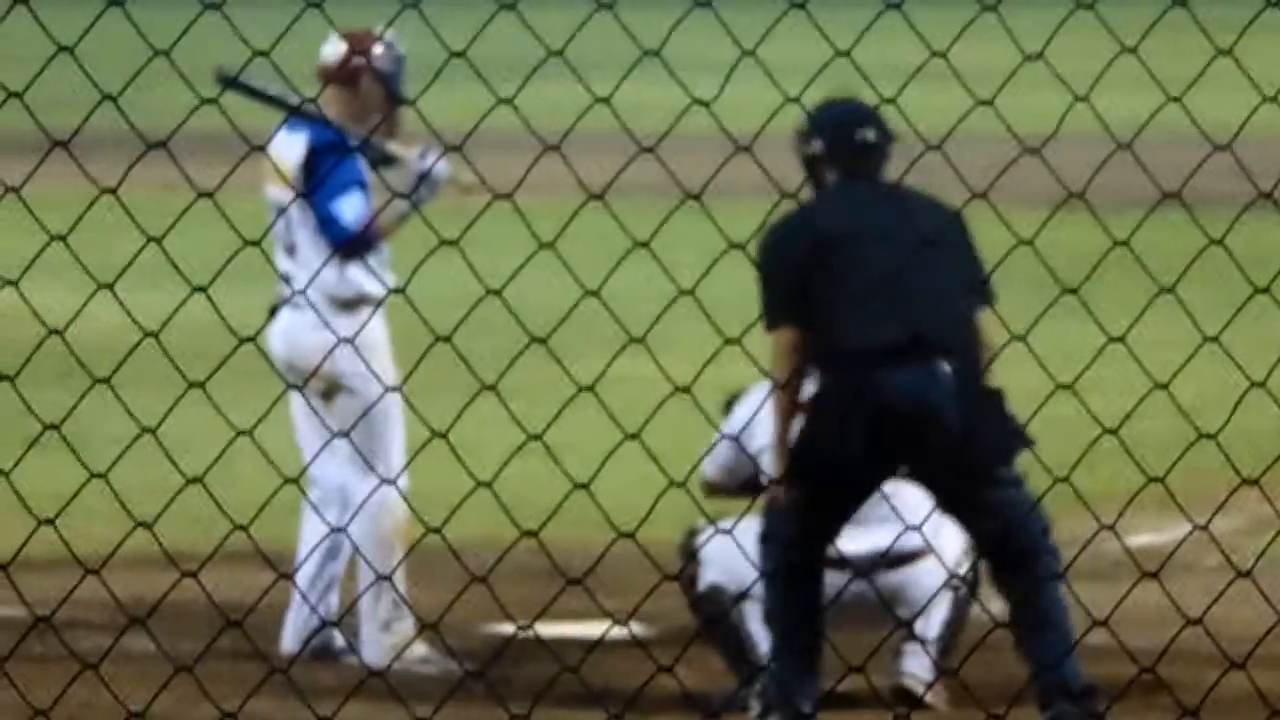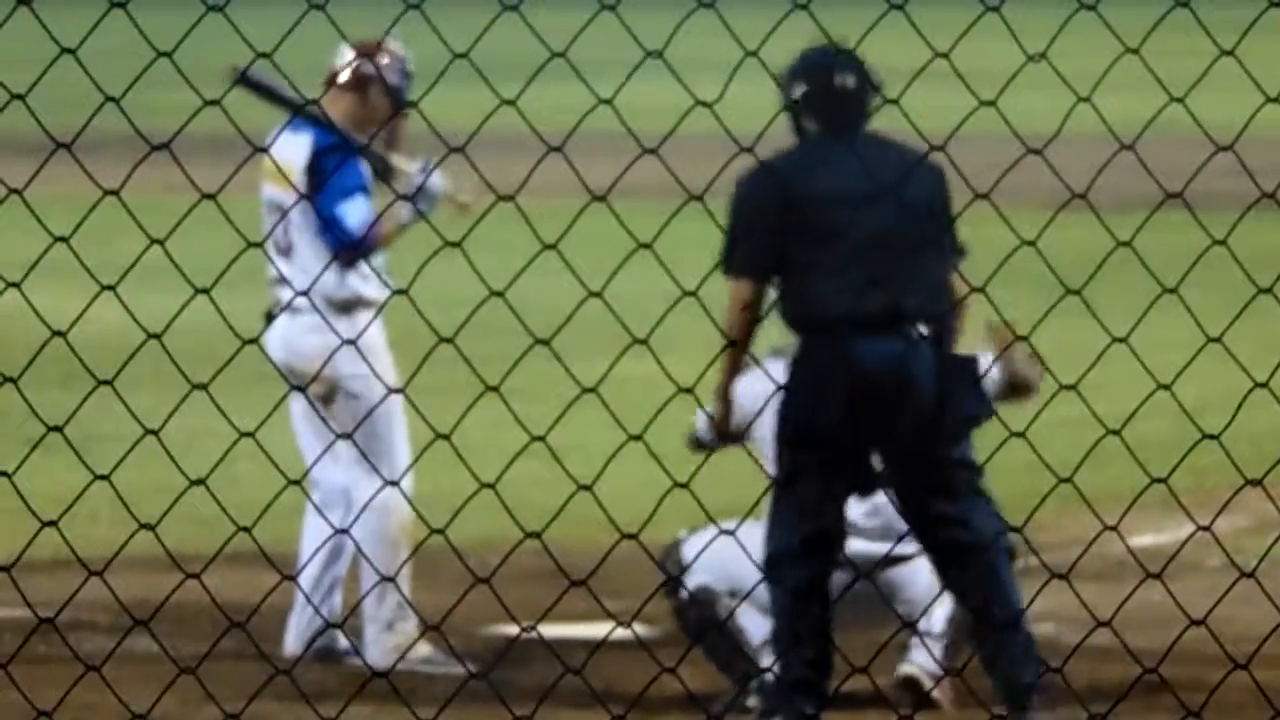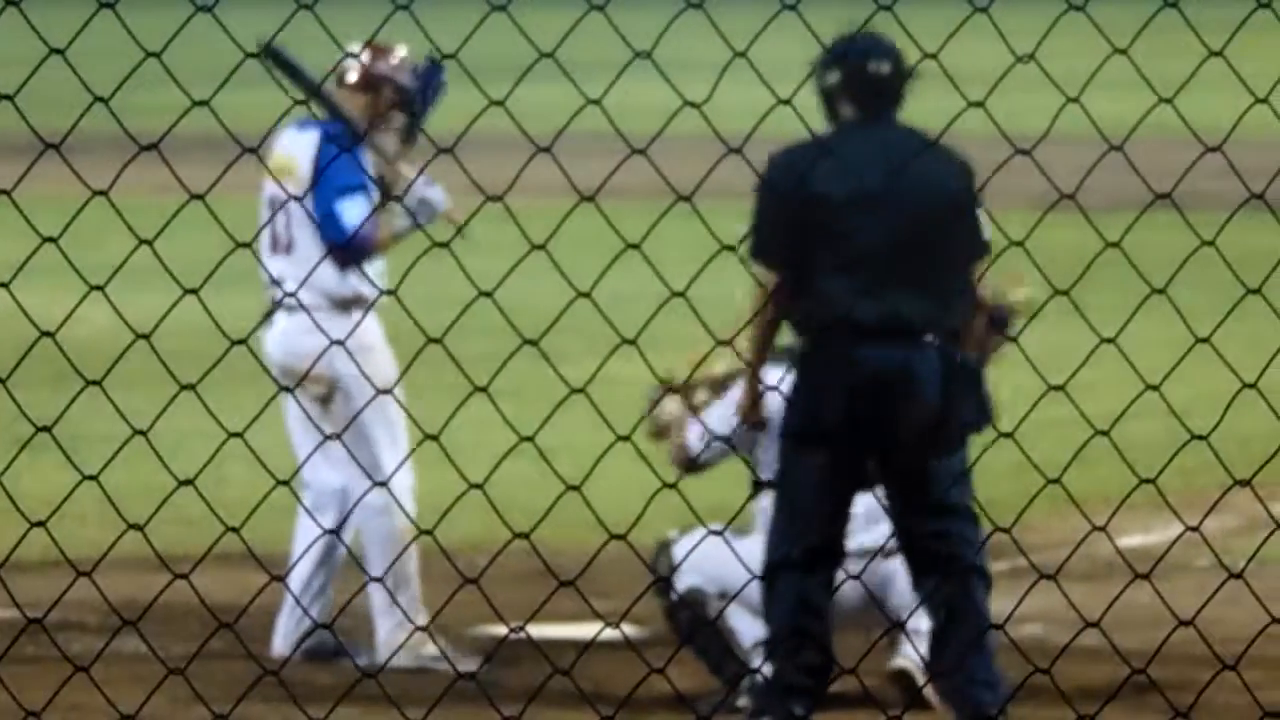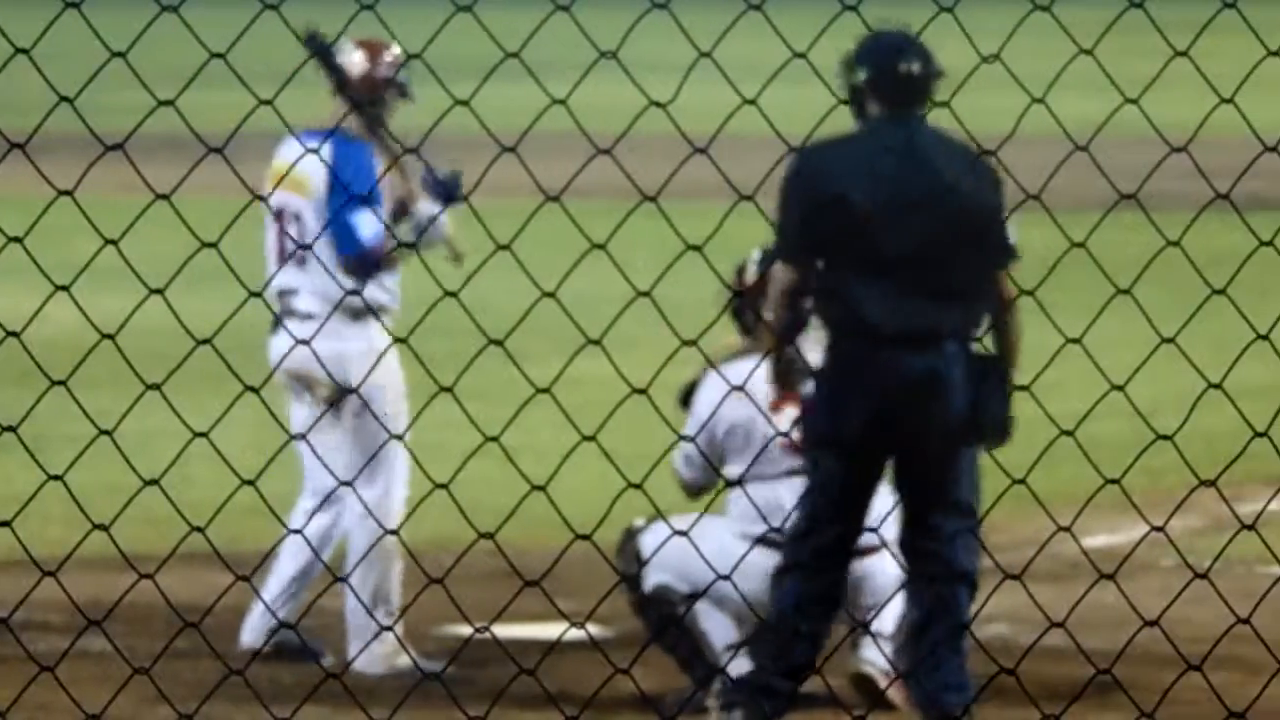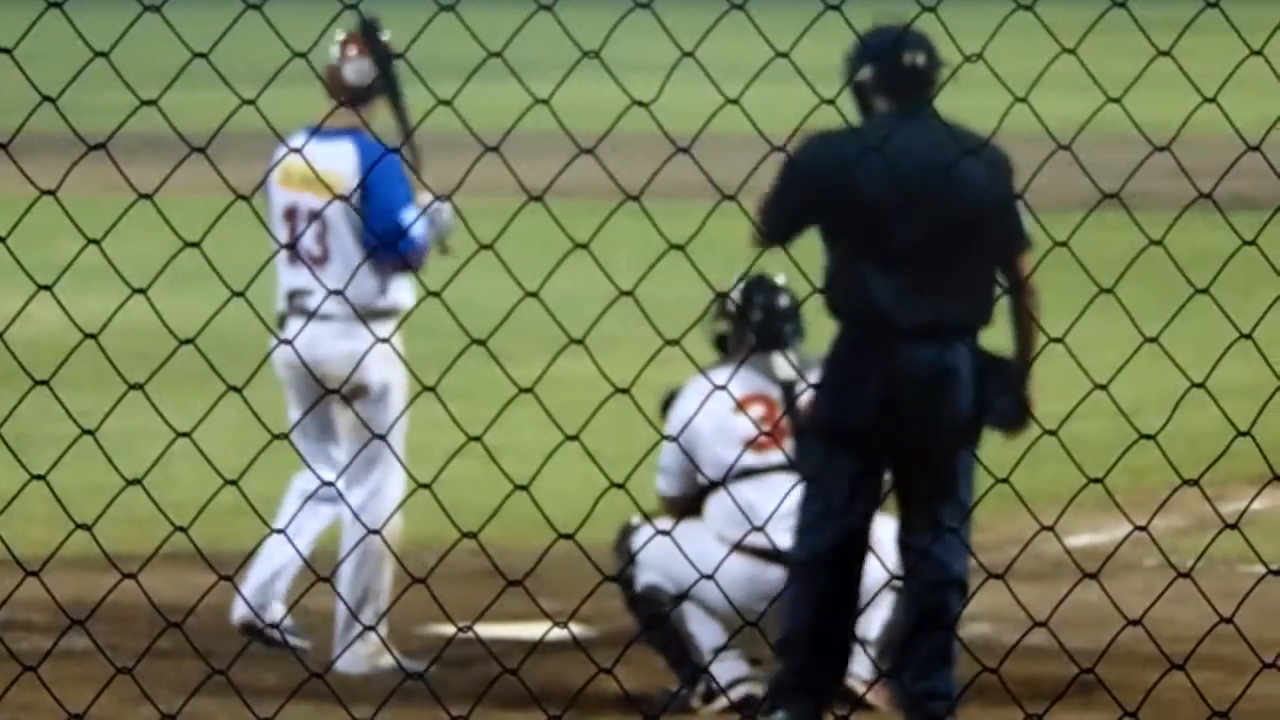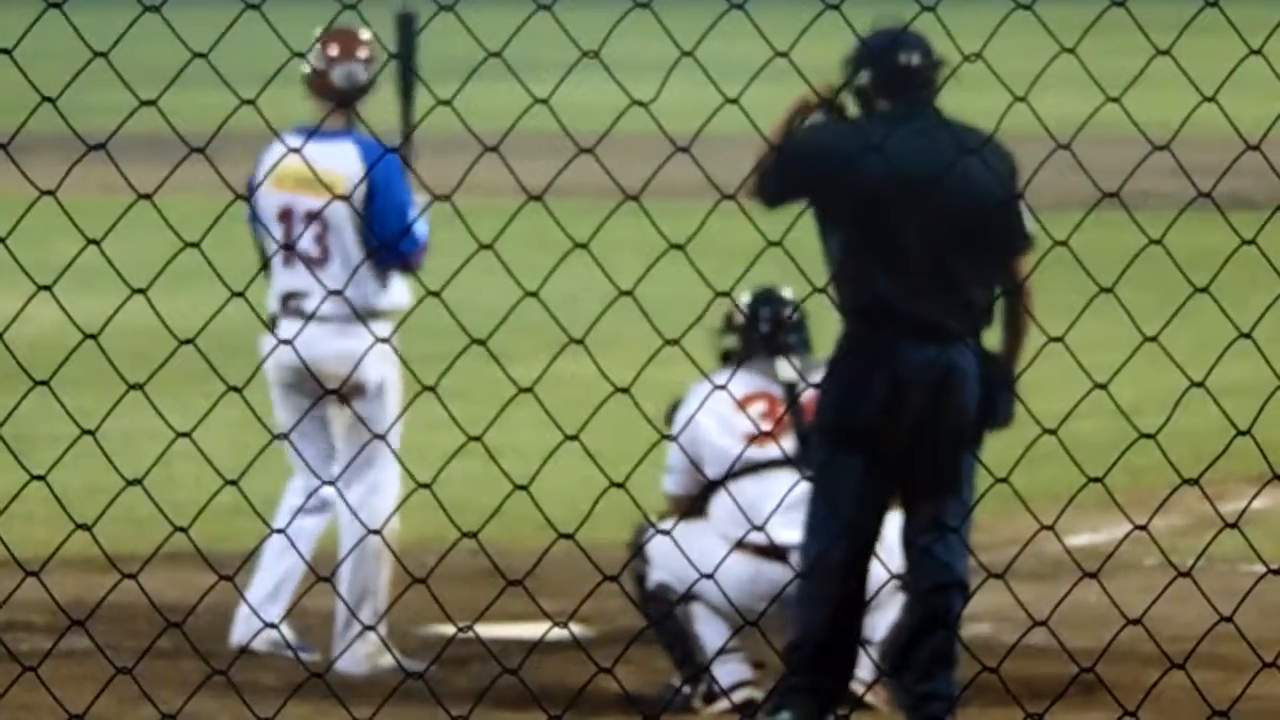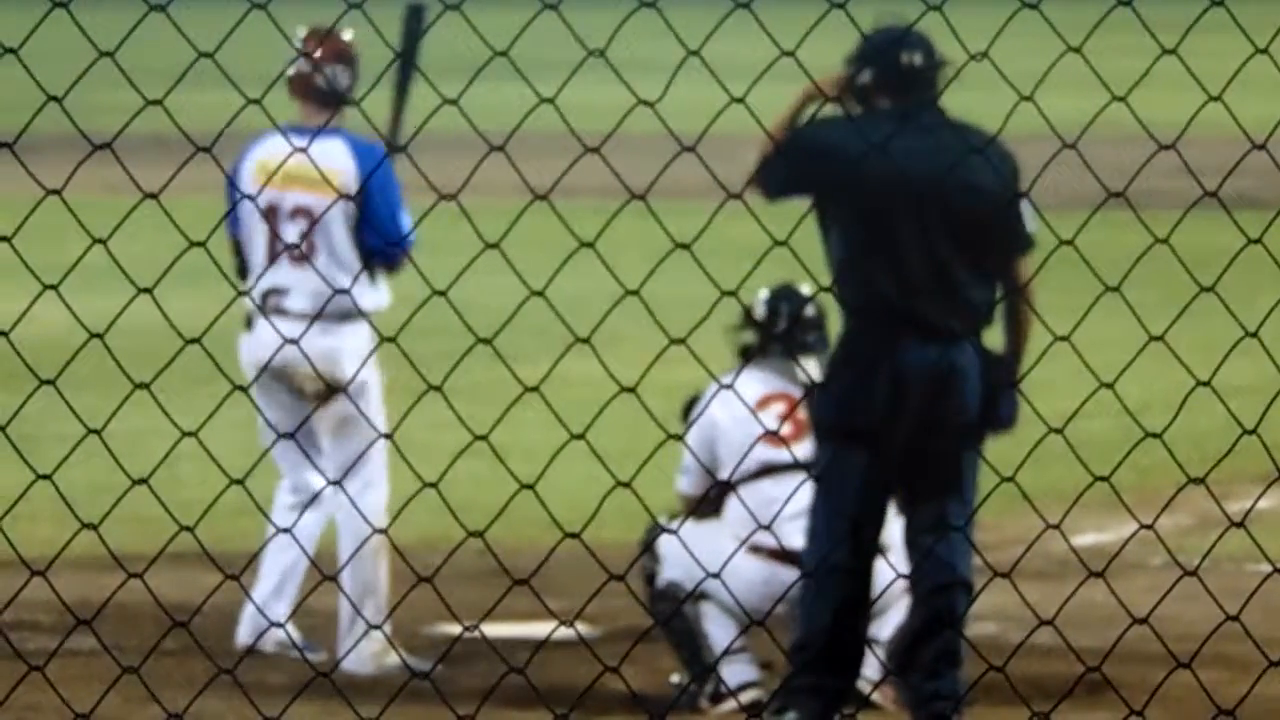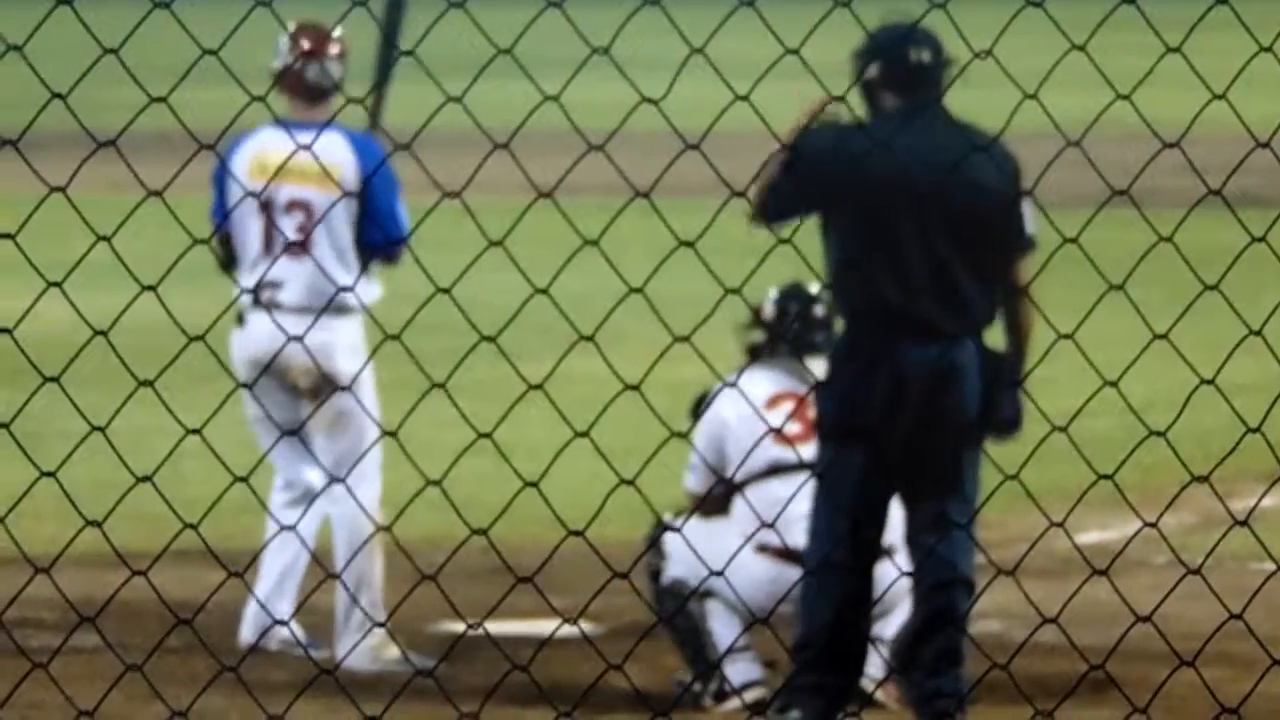
dt=0.3s
person 1, frame 1
left shoulder: (794, 233)
right shoulder: (940, 217)
left elbow: (788, 349)
right elbow: (975, 327)
left wrist: (781, 455)
right wrist: (974, 421)
left hip: (856, 395)
right hip: (946, 390)
left knee: (790, 533)
right knee: (1019, 542)
person 1, frame 2
left shoulder: (773, 182)
right shoulder: (922, 171)
left elbow: (746, 298)
right elbow: (949, 284)
left wrist: (723, 393)
right wrist: (941, 368)
left hip: (833, 365)
right hip: (920, 358)
left knee: (803, 539)
right knee: (965, 530)
person 1, frame 3
left shoulder: (796, 169)
right shoulder: (948, 167)
left elbow: (773, 288)
right elbow: (972, 285)
left wrist: (752, 379)
right wrist: (950, 364)
left hip: (837, 368)
right hip: (926, 366)
left knee: (803, 541)
right knee: (948, 540)
person 1, frame 4
left shoulder: (822, 165)
right shoulder: (971, 169)
left elbow: (788, 280)
right elbow: (1001, 293)
left wrist: (777, 359)
right wrist: (1001, 387)
left hip: (858, 371)
right hip: (945, 371)
left knee: (817, 540)
right knee: (944, 540)
person 1, frame 5
left shoulder: (831, 155)
right shoulder: (984, 160)
left elbow: (765, 233)
right elbow: (1020, 279)
left wrist: (795, 171)
right wrist: (1020, 375)
left hip: (866, 362)
right hip: (952, 365)
left knee: (829, 535)
right knee: (938, 537)
person 1, frame 6
left shoulder: (838, 145)
right shoulder: (988, 157)
left elbow: (759, 183)
right elbow: (1016, 279)
left wrist: (801, 111)
right wrist: (1004, 371)
left hip: (873, 360)
right hip: (956, 363)
left knee: (838, 534)
right knee: (940, 534)
person 1, frame 7
left shoulder: (839, 143)
right shoulder: (989, 157)
left elbow: (761, 174)
right elbow: (1016, 281)
left wrist: (808, 100)
right wrist: (1009, 374)
left hip: (873, 360)
right hip: (957, 363)
left knee: (841, 533)
right knee: (944, 534)
person 1, frame 8
left shoulder: (837, 149)
right shoulder: (990, 159)
left elbow: (762, 209)
right elbow: (1014, 285)
left wrist: (803, 134)
right wrist: (1012, 379)
left hip: (871, 361)
right hip: (957, 364)
left knee: (842, 533)
right knee: (944, 533)
person 2, frame 1
left shoulder: (295, 135)
right shoulder: (328, 147)
left elbow: (380, 138)
right elbow: (355, 236)
right wrist: (416, 192)
left hip: (301, 325)
right hip: (341, 329)
left knee: (332, 484)
right knee: (378, 485)
left ankle: (310, 628)
right ankle: (388, 638)
person 2, frame 2
left shoulder: (290, 137)
right shoulder: (332, 150)
left elbow: (380, 148)
right elbow: (355, 241)
right wrist: (416, 204)
left hip: (295, 329)
right hip: (340, 332)
left knee: (335, 484)
right knee: (385, 481)
left ankle: (313, 628)
right ankle: (392, 637)
person 2, frame 3
left shoulder: (293, 136)
right shoulder: (337, 146)
left elbow: (367, 187)
right elbow: (352, 241)
left wrist: (412, 116)
right wrist: (414, 214)
left hip: (291, 329)
right hip: (339, 331)
left knee: (326, 486)
right knee: (384, 482)
left ankle: (300, 628)
right ankle: (403, 635)
person 2, frame 4
left shoulder: (291, 151)
right shoulder: (353, 156)
right elbow: (361, 253)
left wrist: (408, 206)
right wrist: (420, 228)
left hip: (293, 337)
right hip: (350, 340)
left knee: (329, 487)
right knee: (378, 492)
left ankle: (270, 621)
right ankle: (377, 643)
person 2, frame 5
left shoulder: (285, 154)
right shoulder: (372, 157)
right elbow: (408, 250)
right wrist: (433, 217)
left hip: (295, 336)
right hip: (359, 339)
left knee: (321, 475)
right knee: (373, 491)
left ankle: (261, 597)
right ankle: (360, 645)
person 2, frame 6
left shoulder: (272, 158)
right shoulder: (373, 159)
left elbow: (269, 251)
right elbow: (409, 253)
right wrist: (416, 215)
left hip: (286, 339)
right hip: (355, 341)
left knee: (312, 482)
right knee: (369, 490)
left ankle: (259, 621)
right ankle: (361, 645)
person 2, frame 7
left shoulder: (252, 156)
right shoulder: (363, 159)
left elbow: (242, 260)
right elbow: (393, 253)
left hip: (265, 337)
right hip: (337, 339)
left knee: (302, 482)
right knee: (360, 489)
left ankle: (264, 623)
right ankle: (365, 644)
person 2, frame 8
left shoulder: (240, 150)
right shoulder: (360, 152)
left elbow: (227, 253)
right elbow: (390, 246)
left hip: (258, 331)
right hip: (330, 333)
left knee: (295, 478)
right knee: (353, 484)
left ankle: (268, 620)
right ankle: (365, 639)
person 3, frame 1
left shoulder: (767, 396)
left elbow: (716, 482)
right hip: (905, 579)
left knee: (707, 548)
right knee: (956, 537)
right ankle: (920, 672)
person 3, frame 2
left shoulder: (770, 376)
left elbow: (703, 436)
right elbow: (1023, 375)
right hip: (905, 576)
left knee: (688, 558)
left ankle: (766, 677)
right ankle: (928, 663)
person 3, frame 3
left shoulder: (766, 381)
left elbow: (685, 455)
left wrist: (672, 402)
right hip: (891, 583)
left knee: (677, 559)
left ankle: (764, 677)
right ankle: (915, 655)
person 3, frame 4
left shoulder: (726, 381)
left elbow: (692, 482)
left hip: (766, 571)
right hip: (865, 573)
left knee: (643, 549)
right knee: (903, 542)
left ankle: (733, 676)
right ankle: (879, 659)
person 3, frame 5
left shoulder: (702, 391)
left elbow: (675, 504)
left hip: (749, 579)
left knee: (640, 546)
right knee: (889, 536)
left ankle: (723, 680)
right ankle: (862, 671)
person 3, frame 6
left shoulder: (707, 394)
left elbow: (681, 508)
left hip: (753, 576)
left knee: (655, 546)
right knee: (898, 534)
left ankle: (725, 681)
right ankle: (863, 671)
person 3, frame 7
left shoulder: (724, 394)
left elbow: (693, 506)
left hip: (767, 578)
right hip: (866, 581)
left knee: (667, 546)
right knee: (906, 536)
left ankle: (732, 682)
right ankle: (870, 671)
person 3, frame 8
left shoulder: (734, 392)
left elbow: (702, 504)
left hip: (773, 576)
right hip: (873, 581)
left knee: (671, 543)
left ankle: (736, 680)
right ankle: (874, 671)
